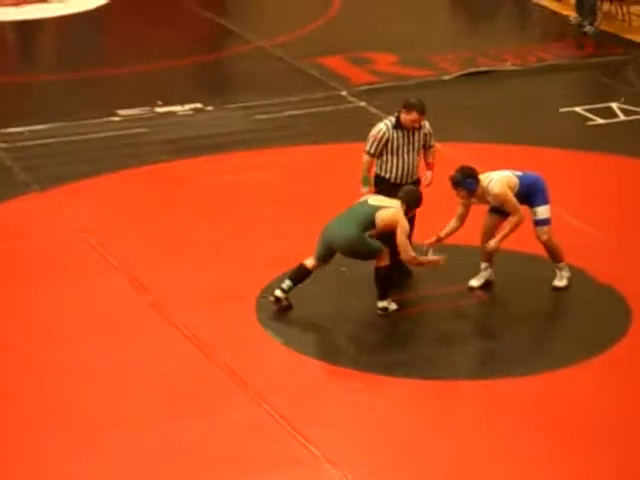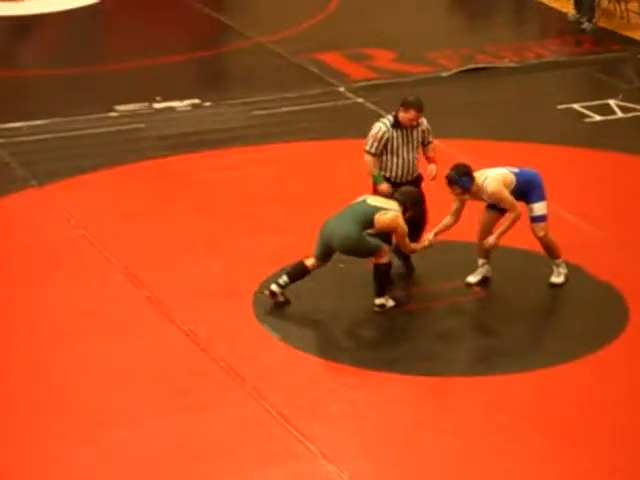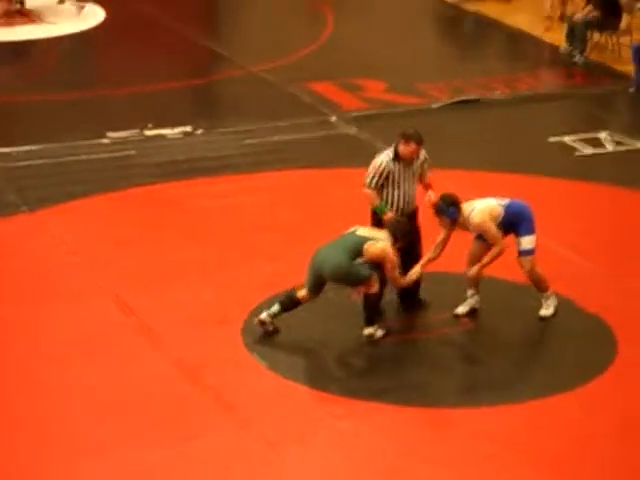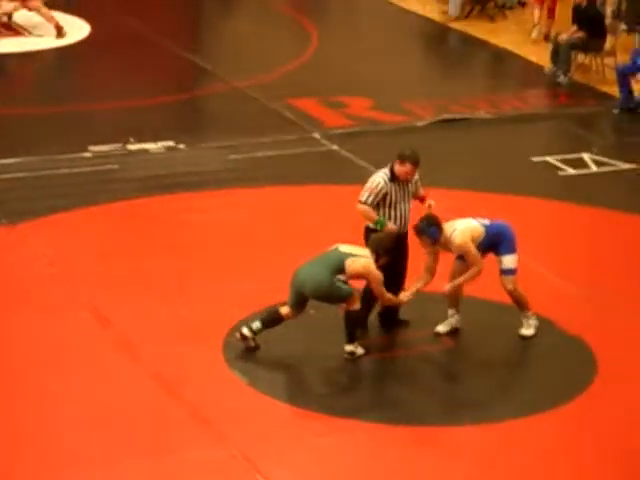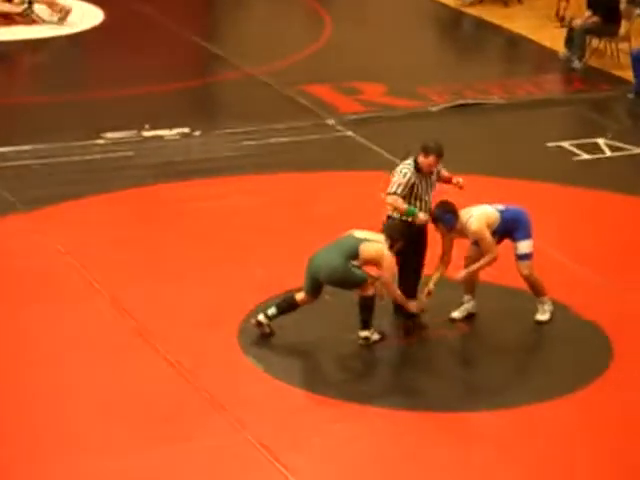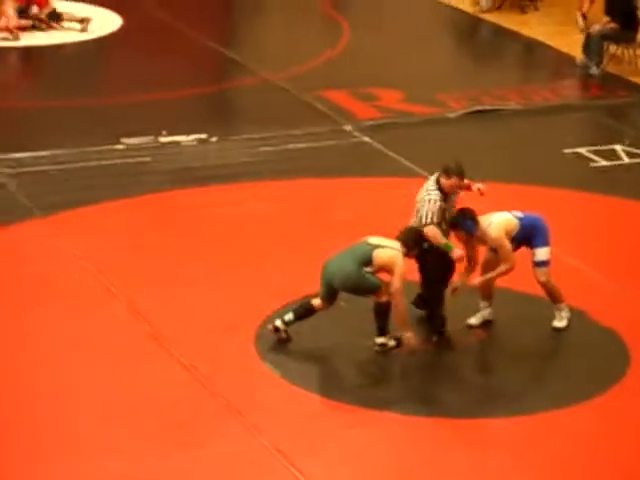
dt=0.2s
person 1, frame 1
left shoulder: (424, 128)
right shoulder: (383, 129)
left elbow: (429, 147)
right elbow: (368, 156)
left wrist: (429, 169)
right wrist: (365, 183)
left hip: (410, 184)
right hip: (386, 185)
left knee: (406, 226)
left ankle: (398, 263)
person 1, frame 2
left shoulder: (422, 124)
right shoulder: (383, 128)
left elbow: (428, 143)
right elbow: (369, 156)
left wrist: (432, 162)
right wrist: (378, 181)
left hip: (412, 181)
right hip: (388, 184)
left knee: (419, 221)
left ankle: (403, 250)
person 1, frame 3
left shoulder: (420, 156)
right shoulder: (384, 161)
right elbow: (368, 188)
left wrist: (429, 188)
right wrist: (383, 211)
left hip: (409, 214)
right hip: (386, 217)
left knee: (413, 257)
left ankle: (409, 297)
person 1, frame 4
left shoulder: (411, 176)
right shoulder: (380, 181)
left elbow: (416, 190)
right elbow: (362, 206)
left wrist: (424, 198)
right wrist: (382, 223)
left hip: (400, 234)
left knee: (397, 278)
left ankle: (390, 317)
right ankle: (361, 317)
person 1, frame 5
left shoulder: (431, 166)
right shoulder: (406, 172)
left elbow: (440, 174)
right elbow: (390, 198)
left wrist: (452, 179)
right wrist: (414, 213)
left hip: (417, 224)
right hip: (402, 225)
left knee: (416, 266)
right knee: (408, 268)
right ankle: (406, 314)
person 1, frame 6
left shoulder: (449, 180)
right shoulder: (432, 197)
left elbow: (462, 182)
right elbow: (428, 229)
left wrist: (472, 186)
right wrist: (450, 249)
left hip: (438, 236)
right hip: (423, 241)
left knee: (445, 272)
right knee: (435, 280)
left ankle: (424, 301)
right ankle: (436, 329)
person 2, frame 1
left shoulder: (371, 197)
right shoulder: (400, 219)
right elbow: (407, 257)
right wrist: (429, 260)
left hip: (330, 229)
right hip: (348, 238)
left knee: (317, 260)
right knee: (383, 256)
left ankle: (280, 293)
right ankle: (384, 302)
person 2, frame 2
left shoulder: (369, 198)
right shoulder: (399, 221)
right elbow: (407, 248)
right wrist: (423, 244)
left hip: (328, 227)
right hip: (346, 237)
left knee: (317, 260)
right knee: (382, 252)
left ankle: (276, 288)
right ankle: (381, 300)
person 2, frame 3
left shoulder: (360, 229)
right shoulder: (388, 252)
right elbow: (398, 282)
right wrist: (413, 275)
left hip: (319, 257)
right hip: (336, 266)
left knee: (309, 292)
right knee: (372, 282)
left ankle: (267, 316)
right ankle: (370, 330)
person 2, frame 4
left shoulder: (343, 246)
right shoulder: (372, 269)
right elbow: (384, 298)
right wrist: (401, 298)
left hip: (300, 274)
right hip: (318, 282)
left knee: (292, 309)
right knee: (353, 300)
left ankle: (249, 331)
right ankle: (351, 347)
person 2, frame 5
left shoulder: (359, 232)
right shoulder: (385, 255)
right elbow: (392, 291)
right wrist: (408, 304)
left hip: (315, 260)
right hip: (332, 267)
left knee: (308, 295)
right knee: (368, 286)
left ankle: (264, 318)
right ankle: (366, 333)
person 2, frame 6
left shoulder: (376, 239)
right shoulder: (398, 262)
right elbow: (397, 299)
right wrist: (406, 331)
left hip: (329, 266)
right hip: (346, 273)
left knee: (324, 301)
right knee: (383, 292)
left ankle: (281, 323)
right ankle: (382, 339)
person 3, frame 1
left shoulder: (496, 190)
right shoulder: (468, 194)
left elbow: (518, 216)
right elbow: (458, 220)
left wrist: (498, 240)
right wrist: (439, 237)
left hip: (534, 188)
right hip: (513, 190)
left knee: (544, 237)
right knee: (487, 230)
left ankle: (562, 271)
right ankle: (486, 271)
person 3, frame 2
left shoulder: (491, 188)
right shoulder: (465, 190)
left elbow: (516, 212)
right elbow: (453, 217)
left wrist: (497, 236)
right wrist: (434, 233)
left hip: (531, 183)
right hip: (510, 187)
left knee: (540, 233)
right knee: (484, 227)
left ankle: (560, 267)
right ankle: (483, 268)
person 3, frame 3
left shoulder: (476, 219)
right shoulder: (454, 219)
left elbow: (500, 246)
right elbow: (439, 247)
left wrist: (479, 267)
left hip: (520, 216)
right hip: (499, 218)
left knee: (527, 267)
right knee: (473, 257)
left ankle: (549, 299)
right ankle: (472, 298)
person 3, frame 4
left shoulder: (458, 240)
right shoulder: (435, 241)
left elbow: (478, 267)
right elbow: (429, 274)
left wrist: (454, 285)
right wrist: (410, 292)
left hip: (501, 236)
right hip: (481, 238)
left knee: (509, 286)
right knee: (454, 276)
left ankle: (530, 319)
right ankle: (453, 318)
person 3, frame 5
left shoulder: (474, 226)
right shoulder: (451, 227)
left elbow: (493, 254)
right elbow: (444, 260)
left wrist: (468, 272)
right wrist: (432, 282)
left hip: (517, 221)
right hip: (496, 224)
left knee: (525, 272)
right knee: (469, 261)
left ankle: (545, 305)
right ankle: (469, 303)
person 3, frame 6
left shoulder: (493, 233)
right shoulder: (471, 232)
left elbow: (509, 264)
right elbow: (471, 262)
left wrist: (484, 279)
right wrist: (461, 281)
left hip: (535, 229)
right hip: (513, 230)
left knee: (542, 279)
right knee: (487, 268)
left ankle: (562, 311)
right ankle: (485, 310)
